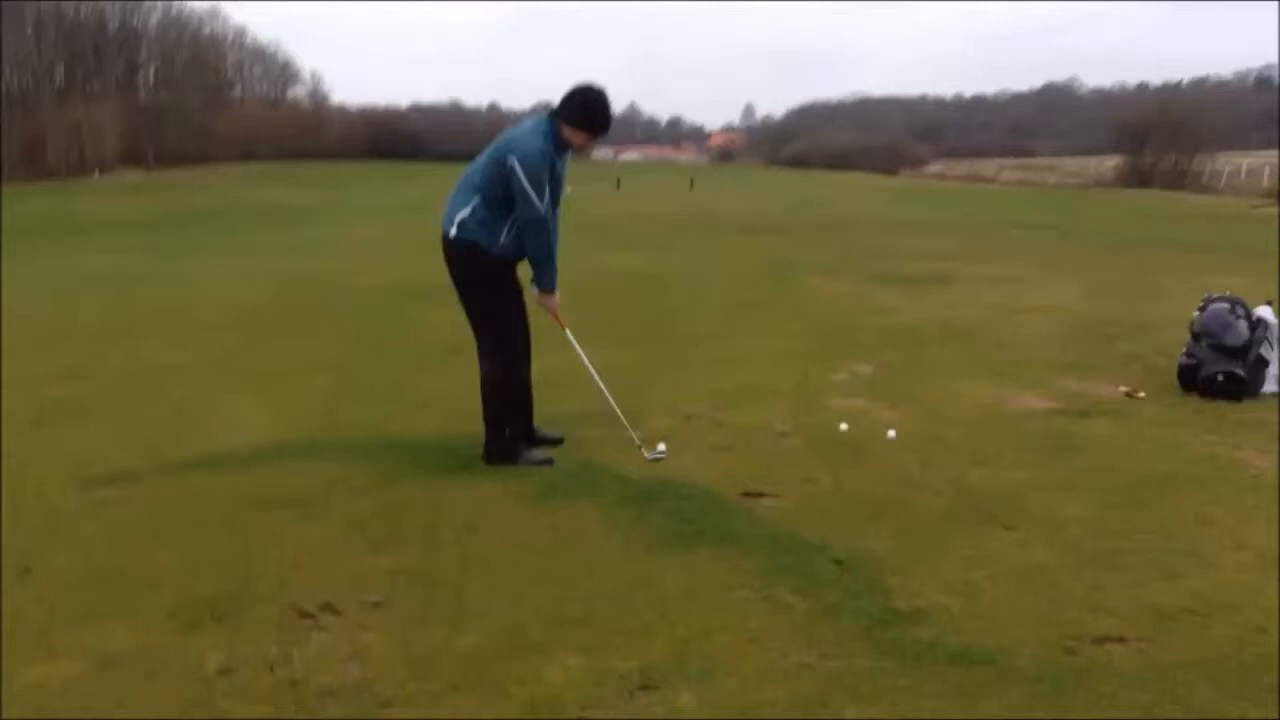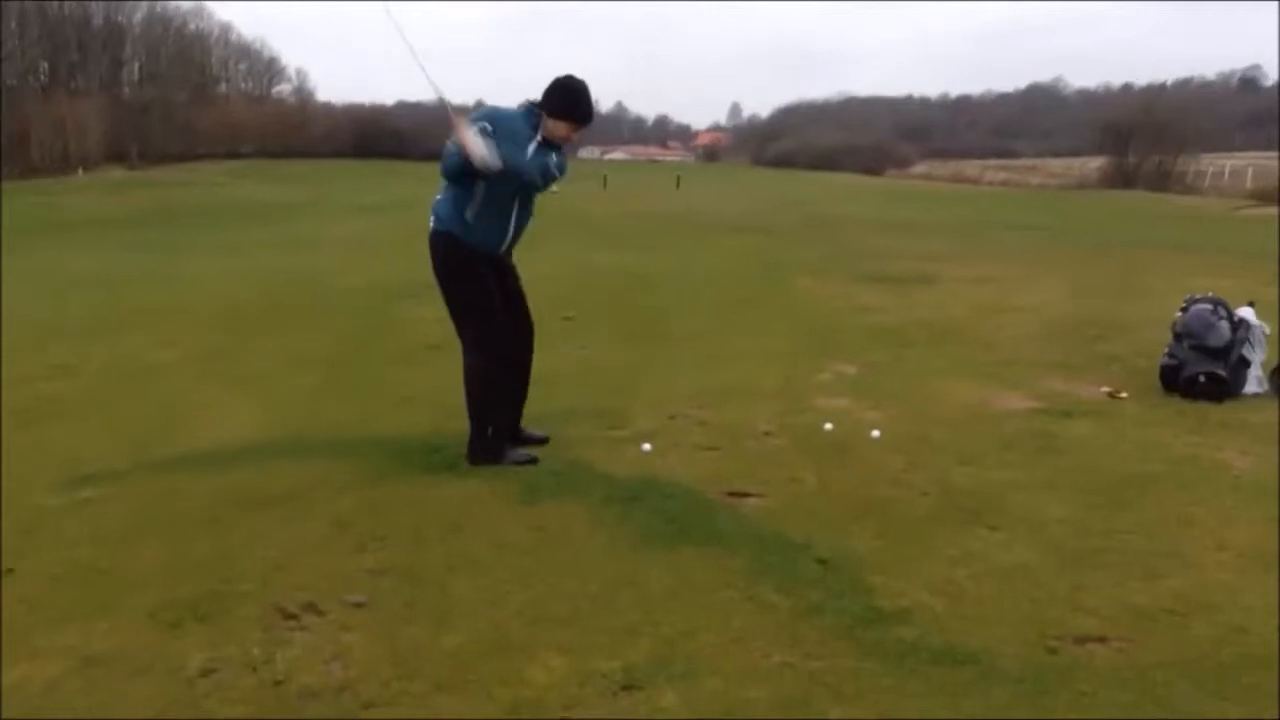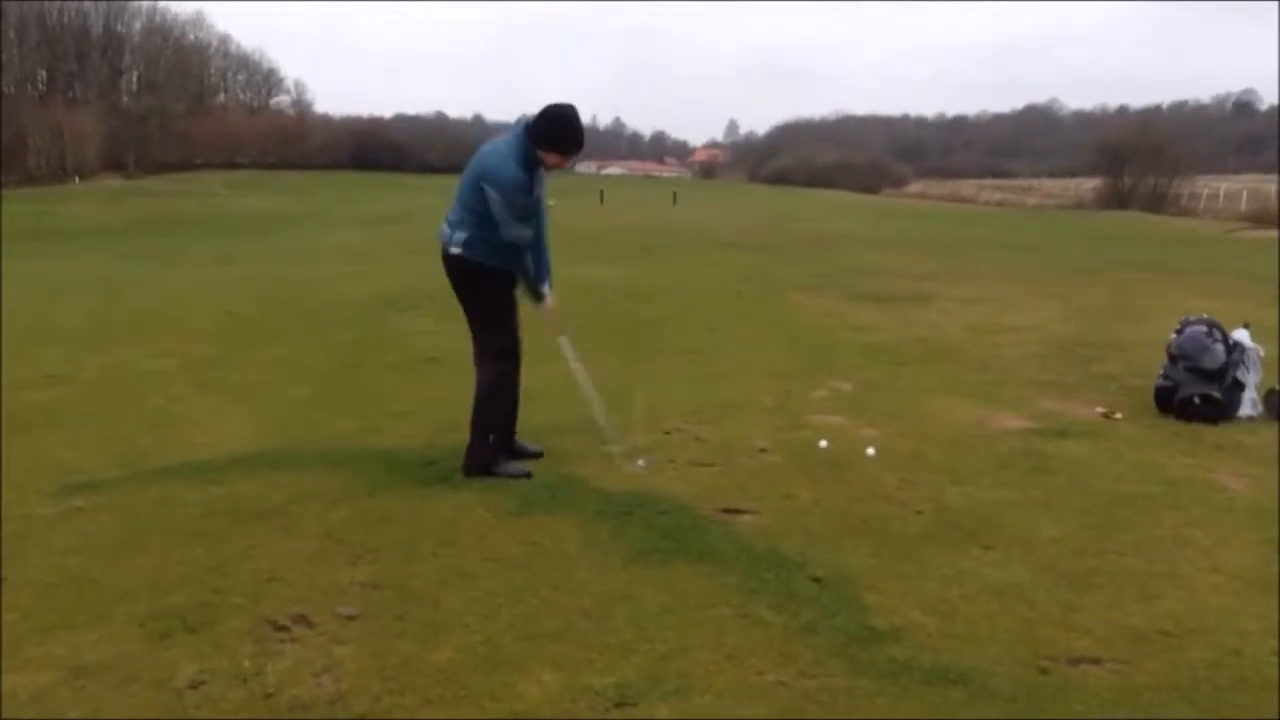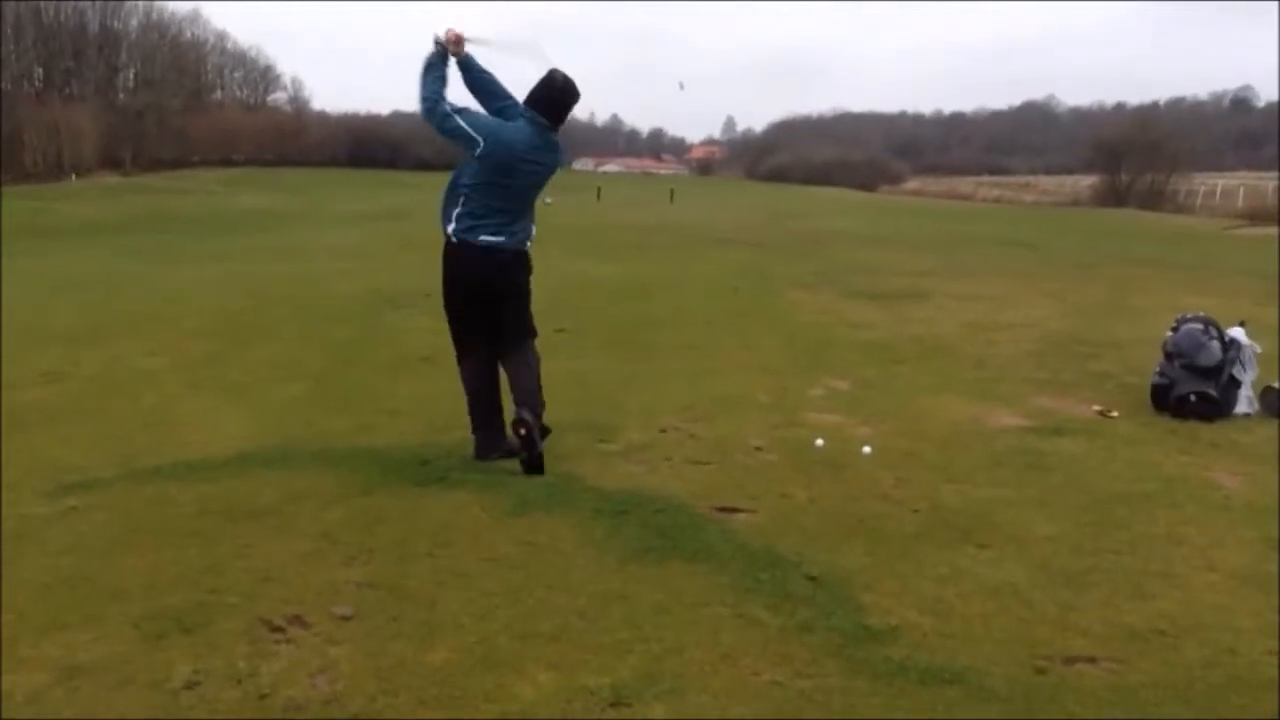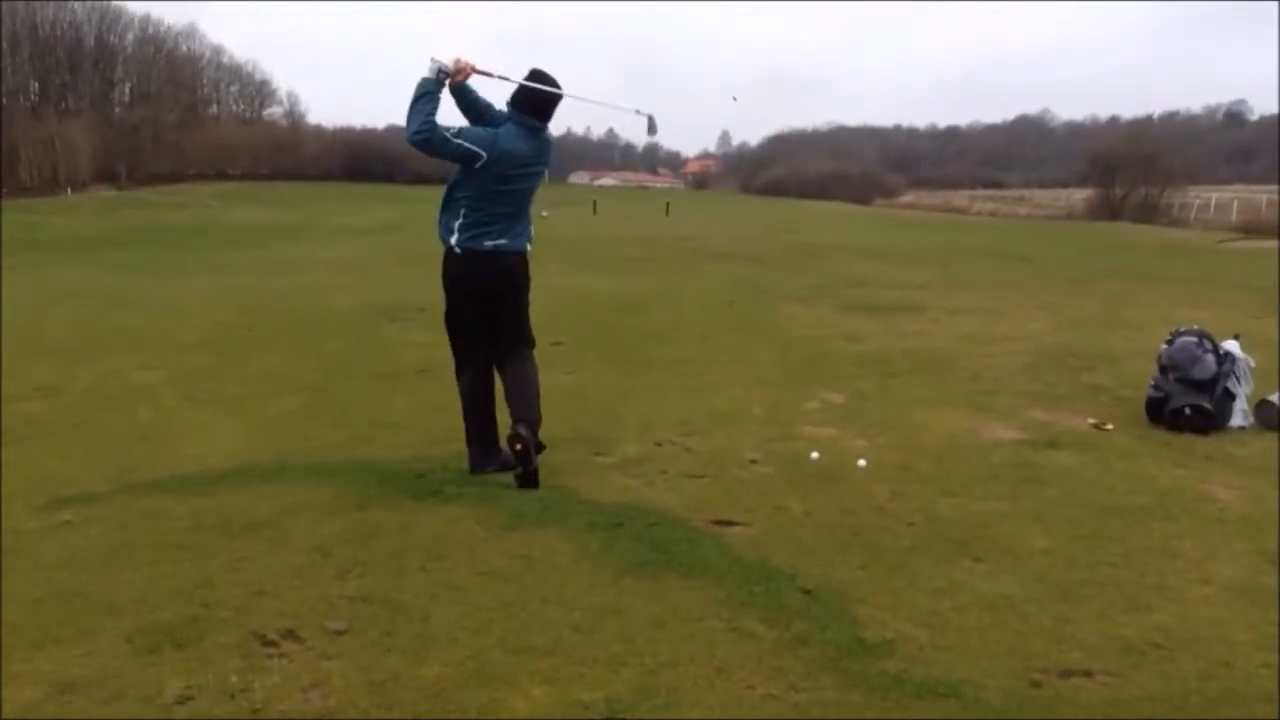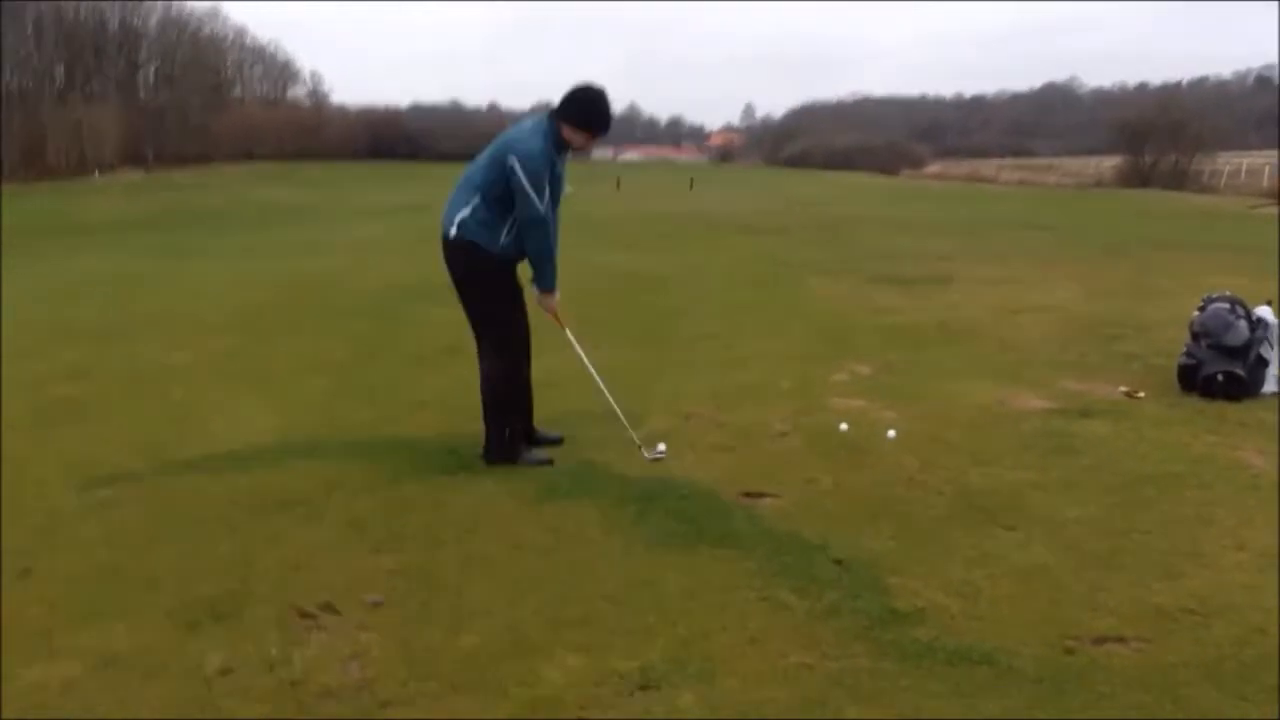
dt=0.4s
person 1, frame 1
left shoulder: (551, 147)
right shoulder: (531, 150)
left elbow: (547, 217)
right elbow: (535, 222)
left wrist: (545, 281)
right wrist: (547, 285)
left hip: (492, 248)
right hip: (472, 246)
left knee: (514, 340)
right knee: (501, 345)
left ankle: (519, 428)
right ankle: (502, 444)
person 1, frame 2
left shoulder: (554, 157)
right shoulder: (493, 121)
left elbow: (528, 171)
right elbow: (452, 169)
left wrist: (492, 157)
right wrist: (467, 149)
left hip: (494, 252)
right hip: (456, 242)
left knee: (519, 336)
right knee: (486, 342)
left ankle: (507, 427)
right ankle: (487, 444)
person 1, frame 3
left shoulder: (520, 149)
right shoulder: (502, 170)
left elbow: (533, 226)
right elbow: (514, 237)
left wrist: (544, 283)
right wrist: (539, 289)
left hip: (467, 257)
right hip: (480, 262)
left knee: (495, 348)
right knee: (501, 352)
left ankle: (496, 441)
right ankle: (483, 455)
person 1, frame 4
left shoulder: (493, 136)
right shoulder: (551, 150)
left elbow: (433, 106)
right elbow: (506, 104)
left wrist: (442, 52)
right wrist: (465, 59)
left hip: (465, 252)
right hip: (510, 256)
left knee: (475, 348)
right knee: (519, 341)
left ankle: (489, 437)
right ankle: (529, 413)
person 1, frame 5
left shoulder: (492, 145)
right shoulder: (540, 144)
left elbow: (420, 133)
right elbow: (494, 121)
left wrist: (435, 79)
right wrist: (459, 85)
left hip: (468, 261)
right hip: (512, 261)
left knee: (473, 359)
right knee: (516, 350)
left ankle: (485, 451)
right ankle: (525, 429)
person 1, frame 6
left shoulder: (549, 142)
right shoulder: (531, 150)
left elbow: (546, 217)
right elbow: (535, 222)
left wrist: (544, 280)
right wrist: (547, 285)
left hip: (491, 247)
right hip: (472, 245)
left knee: (514, 340)
right knee: (501, 344)
left ankle: (520, 428)
right ankle: (502, 444)
